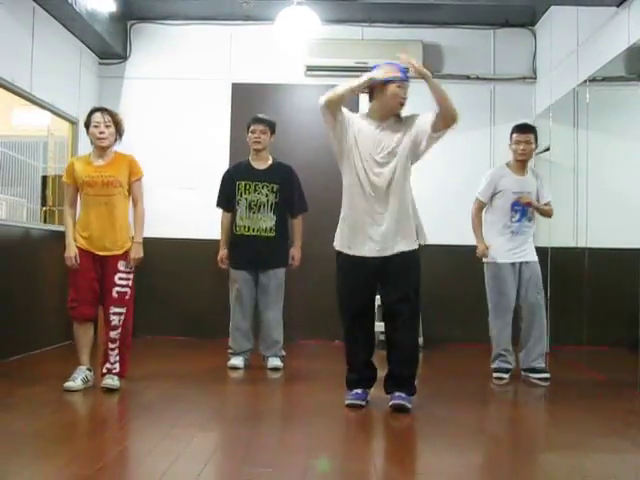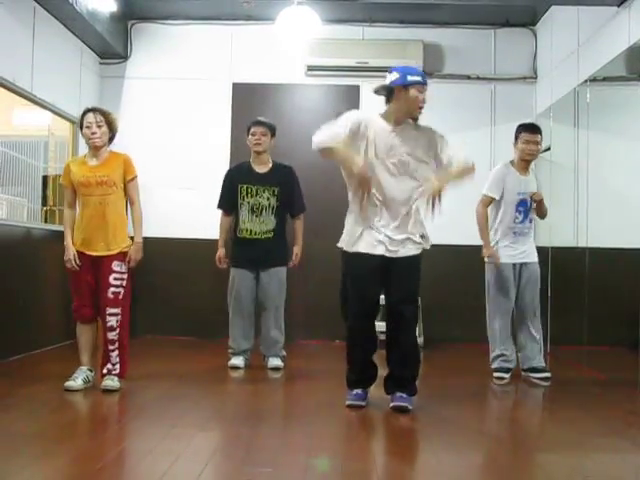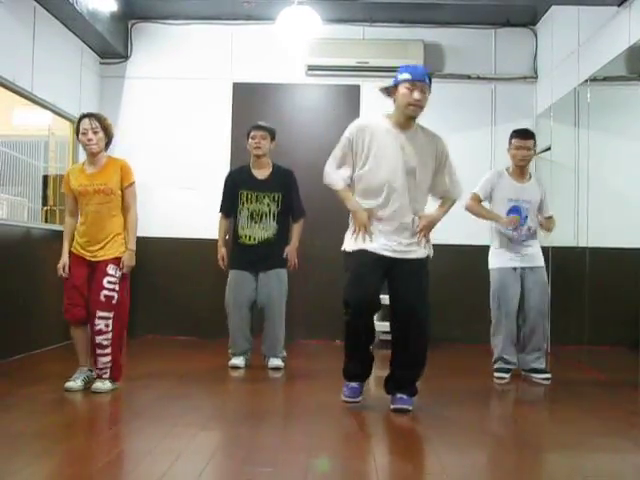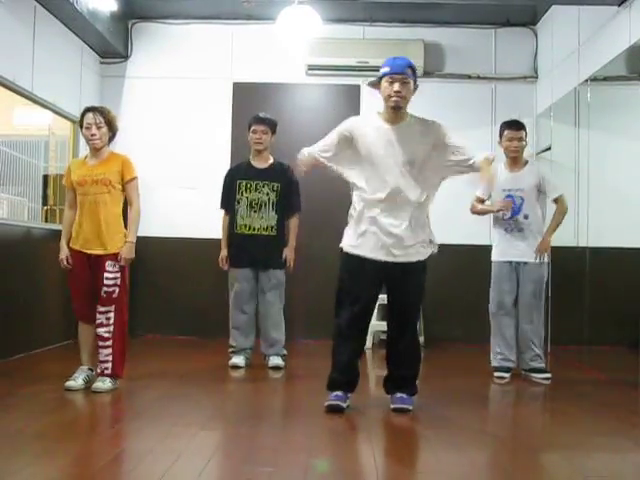
dt=0.2s
person 1, frame 1
left shoulder: (412, 128)
right shoulder: (349, 126)
left elbow: (450, 117)
right elbow: (328, 103)
left wrist: (426, 76)
right wrist: (367, 79)
left hip: (400, 241)
right hip: (356, 241)
left knee: (402, 315)
right knee: (355, 315)
left ankle: (401, 386)
right ankle: (359, 383)
person 1, frame 2
left shoulder: (428, 137)
right shoulder: (361, 123)
left elbow: (466, 165)
right elbow: (321, 140)
left wrist: (442, 178)
right wrist: (353, 163)
left hip: (406, 242)
right hip: (362, 239)
left knee: (403, 317)
right knee: (359, 317)
left ankle: (401, 387)
right ankle: (359, 384)
person 1, frame 3
left shoulder: (433, 144)
right shoulder: (364, 129)
left elbow: (450, 190)
right elbow: (334, 172)
left wrist: (434, 215)
right wrist: (353, 205)
left hip: (411, 246)
right hip: (367, 241)
left knee: (412, 319)
right knee: (358, 306)
left ankle: (402, 387)
right ankle: (356, 376)
person 1, frame 4
left shoulder: (432, 132)
right shoulder: (356, 128)
left elbow: (464, 160)
right elbow: (317, 153)
left wrist: (485, 164)
right wrist: (304, 158)
left hip: (410, 244)
right hip: (363, 241)
left knee: (405, 320)
right knee: (351, 317)
left ankle: (401, 387)
right ankle: (340, 386)
person 2, frame 1
left shoulder: (128, 163)
right shoulder: (76, 165)
left elbow: (138, 205)
right elbow: (69, 207)
left wrist: (138, 242)
right wrist: (69, 242)
left hip: (119, 249)
right hip: (85, 248)
left knee: (116, 310)
right knee: (82, 310)
left ankle: (113, 370)
right ankle: (84, 369)
person 2, frame 2
left shoulder: (122, 161)
right shoulder: (72, 167)
left elbow: (135, 204)
right elbow: (69, 208)
left wrist: (137, 242)
right wrist: (68, 243)
left hip: (115, 248)
right hip: (82, 249)
left knee: (112, 309)
right knee: (84, 310)
left ankle: (113, 370)
right ankle: (85, 369)
person 2, frame 3
left shoulder: (121, 167)
right shoulder: (72, 174)
left elbow: (131, 211)
right elbow: (70, 215)
left wrist: (131, 249)
right wrist: (64, 252)
left hip: (112, 253)
right hip: (80, 253)
left knee: (106, 315)
right knee: (75, 313)
left ankle: (107, 374)
right ankle: (85, 369)
person 2, frame 4
left shoulder: (121, 162)
right shoulder: (74, 167)
left elbow: (134, 205)
right elbow: (70, 208)
left wrist: (130, 242)
right wrist: (63, 243)
left hip: (112, 248)
right hip: (81, 248)
left knee: (108, 311)
right knee: (84, 310)
left ankle: (108, 372)
right ankle: (86, 368)
person 3, frame 1
left shoulder: (536, 178)
right shoulder: (497, 174)
left elbow: (549, 212)
right elbow: (477, 209)
left wrist: (535, 204)
right wrist: (480, 241)
left hip: (528, 255)
right hip: (499, 255)
left knee: (534, 309)
right knee: (501, 310)
left ankle: (533, 363)
right ankle: (502, 363)
person 3, frame 2
left shoulder: (533, 177)
right shoulder: (502, 172)
left elbow: (542, 214)
right elbow: (482, 208)
left wrist: (539, 202)
right wrist: (486, 244)
left hip: (527, 255)
right hip: (501, 254)
left knee: (530, 310)
right knee: (500, 309)
left ankle: (533, 362)
right ankle: (502, 362)
person 3, frame 3
left shoulder: (538, 186)
right shoulder: (495, 178)
left elbow: (549, 219)
right elbow: (470, 204)
left wrist: (547, 226)
right wrist: (497, 216)
left hip: (533, 261)
right hip: (502, 261)
left knee: (538, 313)
right knee: (503, 314)
left ankle: (533, 363)
right ankle: (504, 363)
person 3, frame 4
left shoulder: (537, 171)
right shoulder: (493, 172)
left elbow: (561, 204)
right elbow: (474, 206)
left wrist: (548, 234)
right wrist: (491, 209)
left hip: (533, 255)
right hip: (502, 254)
left knee: (531, 310)
right knee: (501, 308)
left ankle: (533, 362)
right ankle: (503, 361)
person 4, frame 1
left shoulder: (285, 173)
right shoulder: (234, 172)
left elbow: (296, 213)
right elbow: (227, 212)
left wrist: (296, 245)
right wrist: (223, 246)
left hip: (274, 252)
right hip: (241, 251)
left knee: (271, 305)
right knee: (241, 304)
left ankle: (273, 352)
right ankle: (239, 351)
person 4, frame 2
left shoulder: (285, 173)
right shoulder: (235, 173)
left elbow: (297, 212)
right elbow: (226, 213)
left wrist: (298, 244)
right wrist: (221, 246)
left hip: (274, 255)
right hip: (241, 254)
left knee: (273, 303)
right knee: (240, 302)
left ankle: (274, 352)
right ankle: (239, 351)
person 4, frame 3
left shoulder: (285, 177)
right shoulder: (235, 177)
left elbow: (297, 216)
right elbow: (226, 215)
left wrist: (293, 245)
right wrist: (221, 244)
left hip: (274, 255)
right hip: (241, 254)
left knee: (274, 305)
right knee: (236, 304)
left ankle: (274, 353)
right ankle: (239, 352)
person 4, frame 4
left shoulder: (285, 173)
right shoulder: (235, 172)
left elbow: (293, 214)
right elbow: (228, 213)
left wrist: (291, 246)
right wrist: (224, 247)
left hip: (273, 252)
right hip: (241, 251)
left knee: (272, 303)
right knee: (241, 303)
left ankle: (274, 352)
right ankle: (240, 350)
